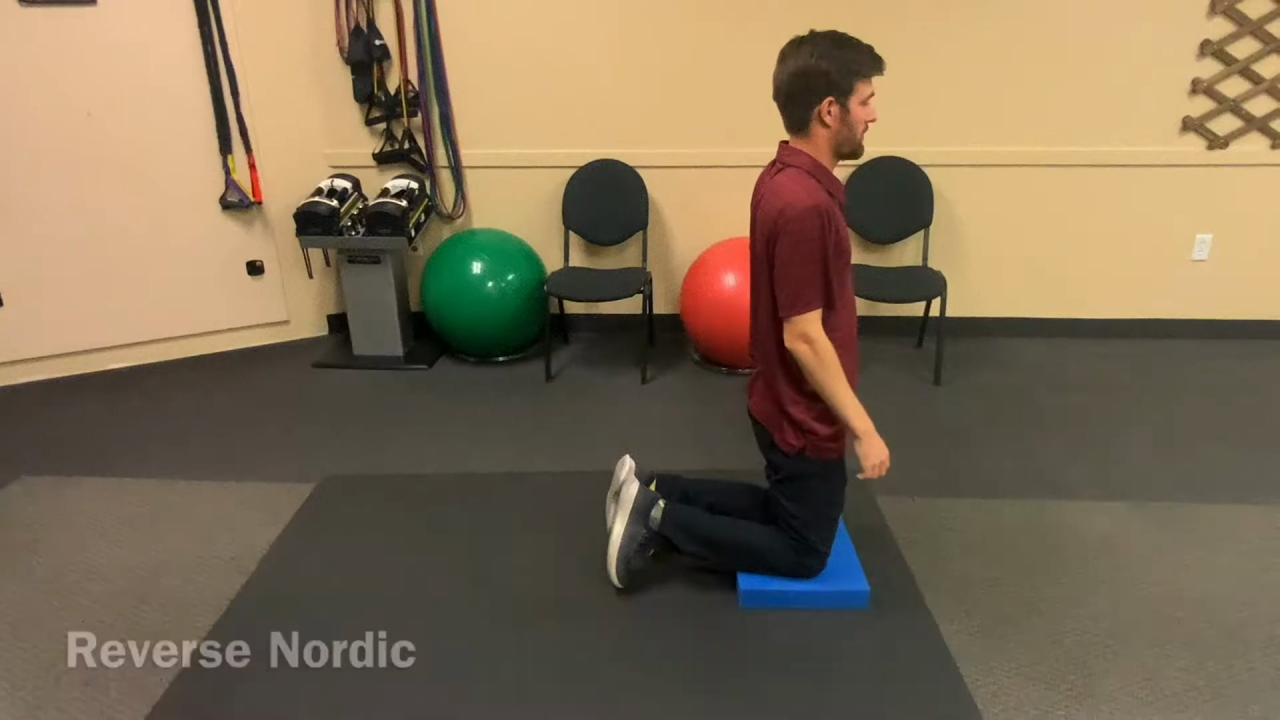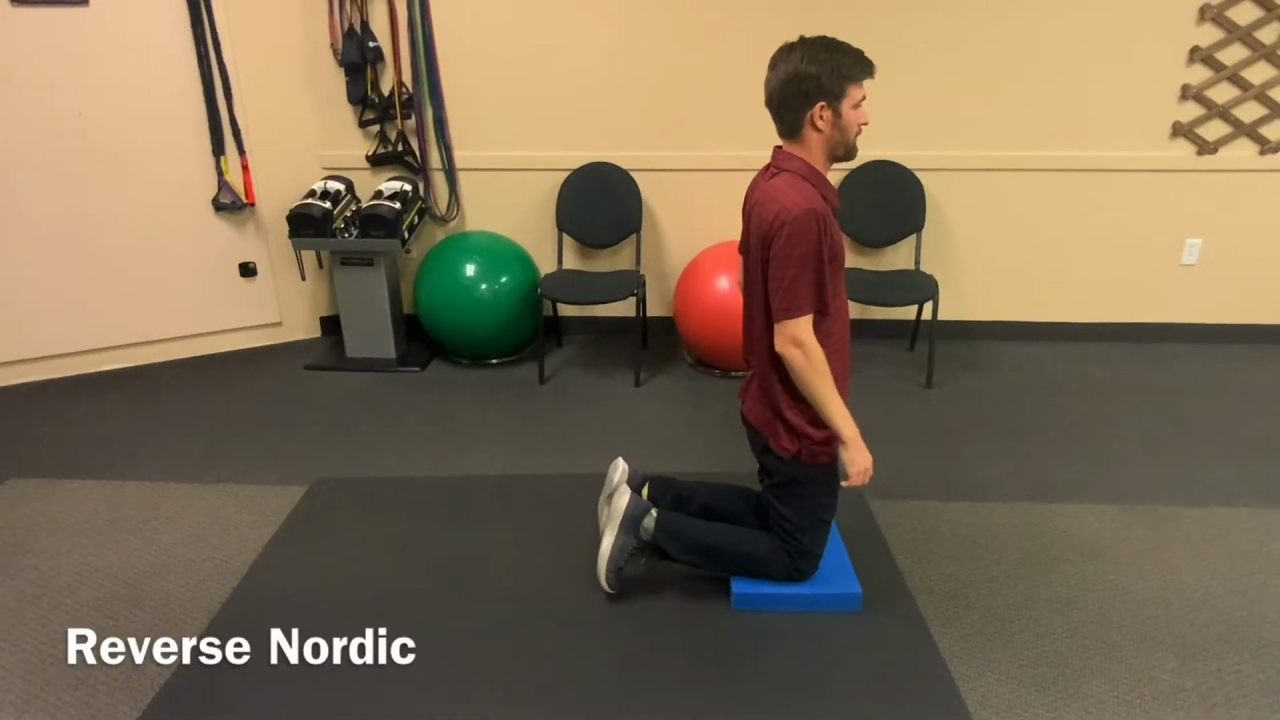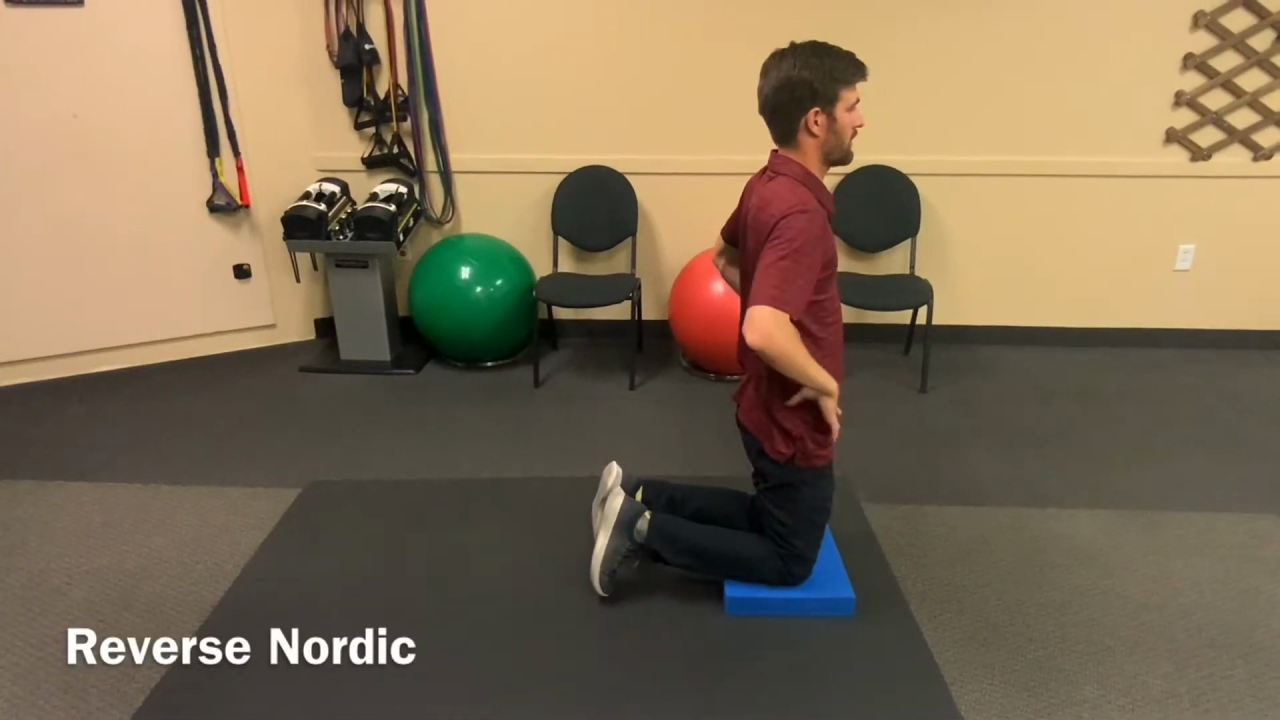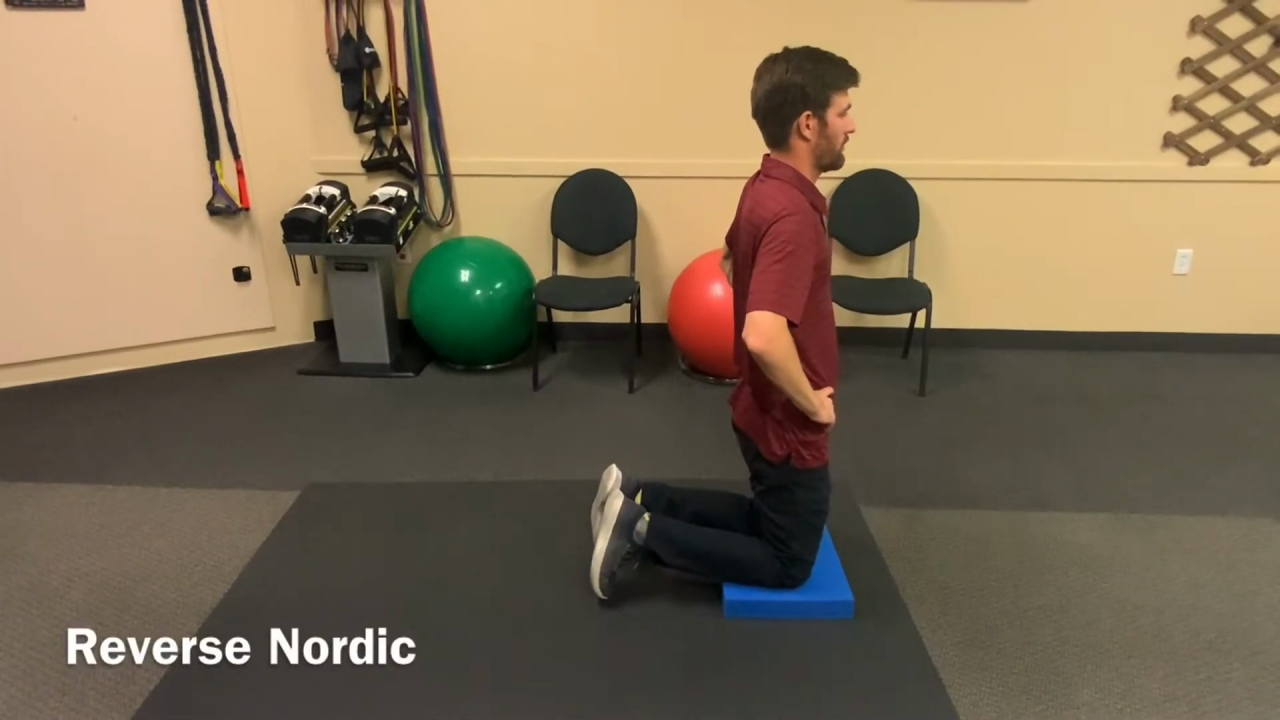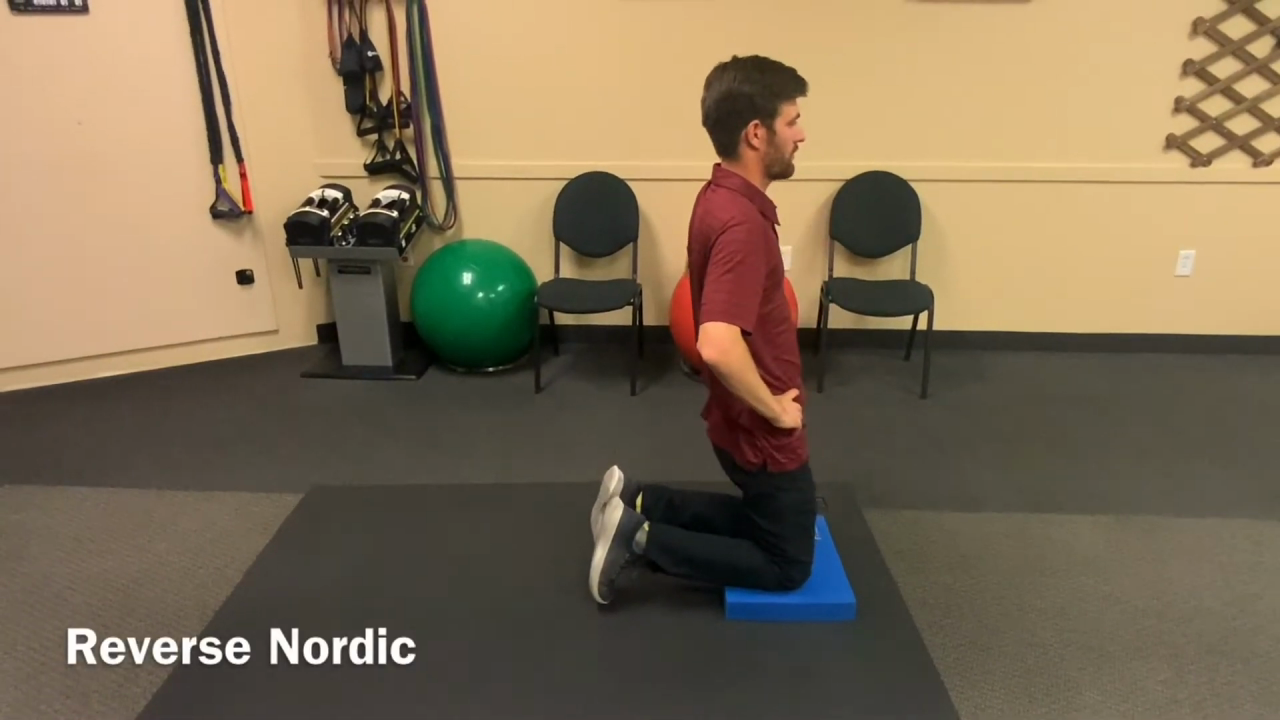
dt=1s
person 1, frame 1
left shoulder: (784, 178)
right shoulder: (805, 205)
right elbow: (804, 337)
right wrist: (863, 429)
left hip: (787, 401)
right hip: (803, 416)
left knee: (786, 514)
right knee: (802, 552)
left ankle: (652, 492)
right ankle: (657, 517)
person 1, frame 2
left shoulder: (772, 182)
right shoulder: (800, 209)
right elbow: (795, 341)
right wrist: (849, 435)
left hip: (775, 403)
right hip: (797, 420)
left knee: (775, 516)
right knee: (794, 555)
left ankle: (642, 493)
right ankle: (647, 525)
person 1, frame 3
left shoulder: (768, 185)
right shoulder: (799, 213)
left elbow: (725, 257)
right elbow: (763, 333)
right wrist: (825, 387)
left hip: (770, 407)
right hip: (793, 421)
left knee: (770, 520)
right knee: (789, 560)
left ankle: (637, 497)
right ankle: (643, 527)
person 1, frame 4
left shoulder: (767, 189)
right shoulder: (792, 215)
left elbow: (731, 261)
right elbow: (764, 336)
right wrist: (812, 403)
left hip: (766, 409)
right hip: (787, 425)
left knee: (769, 522)
right knee: (787, 562)
left ankle: (637, 499)
right ankle: (641, 530)
person 1, frame 5
left shoulder: (723, 197)
right shoulder: (741, 223)
right elbow: (718, 345)
right wrist: (774, 408)
left hip: (746, 420)
right hip: (762, 432)
left knee: (764, 523)
right knee: (787, 564)
left ankle: (637, 502)
right ankle: (640, 537)
